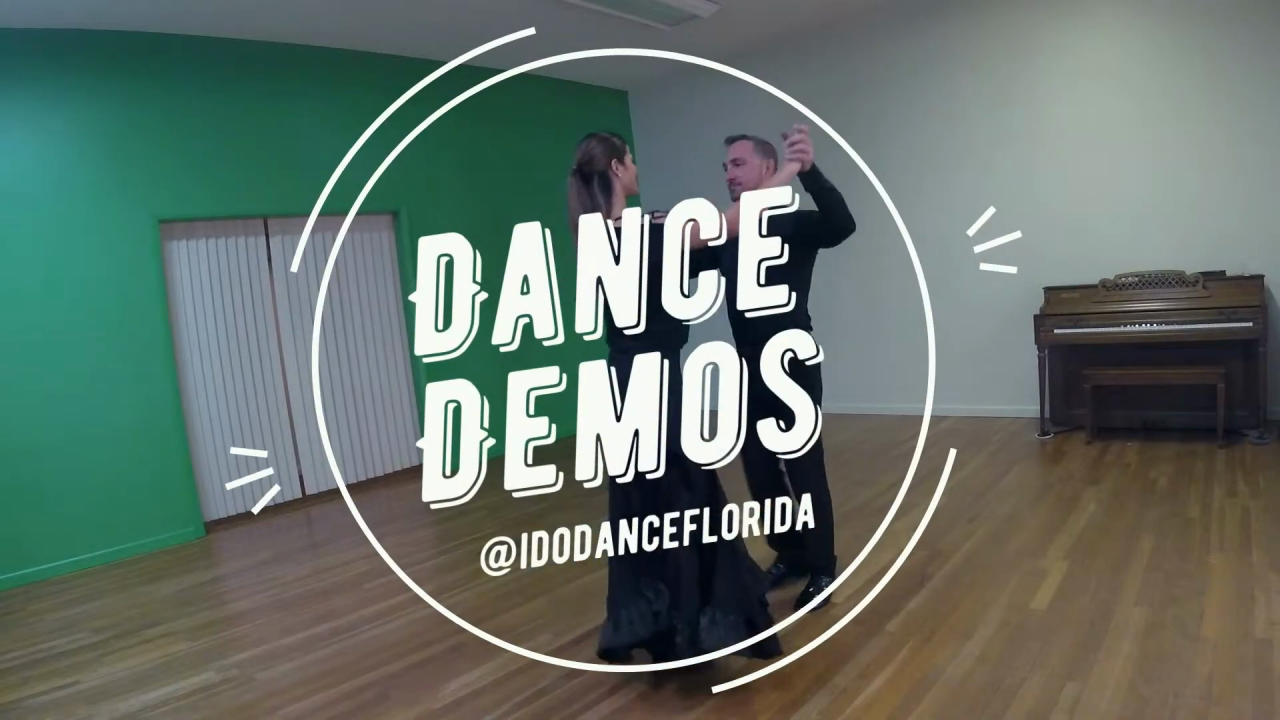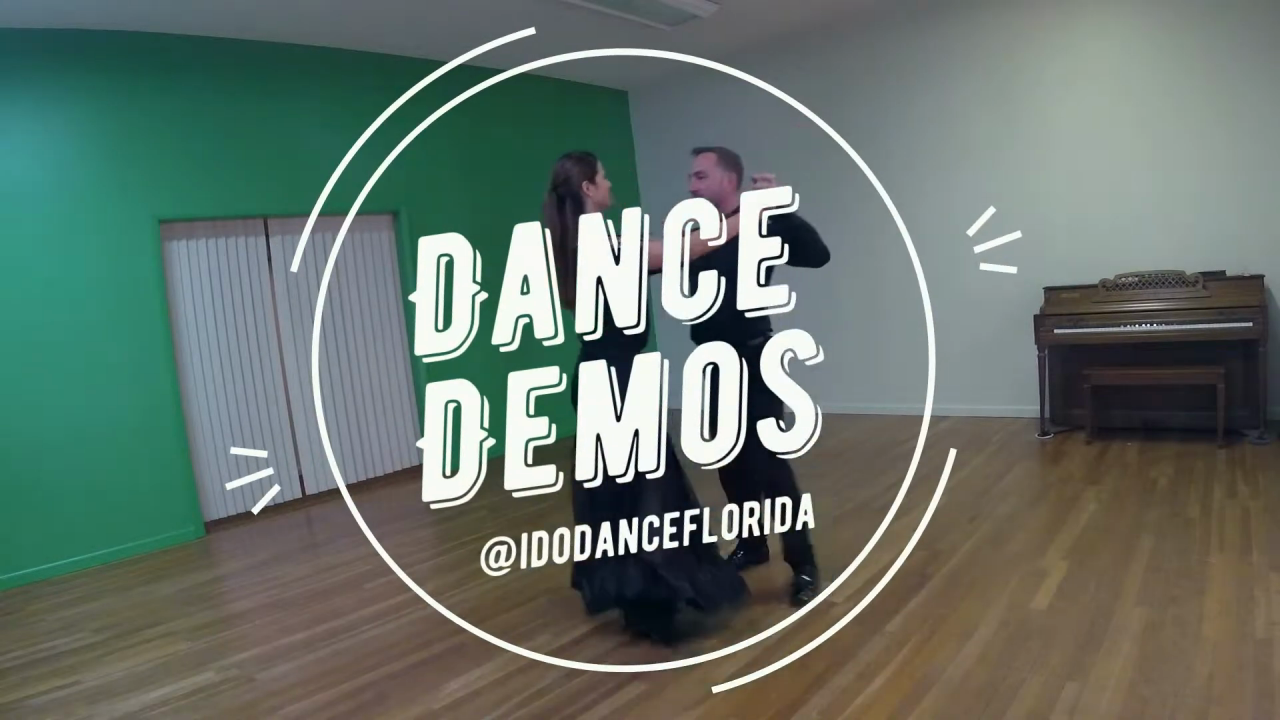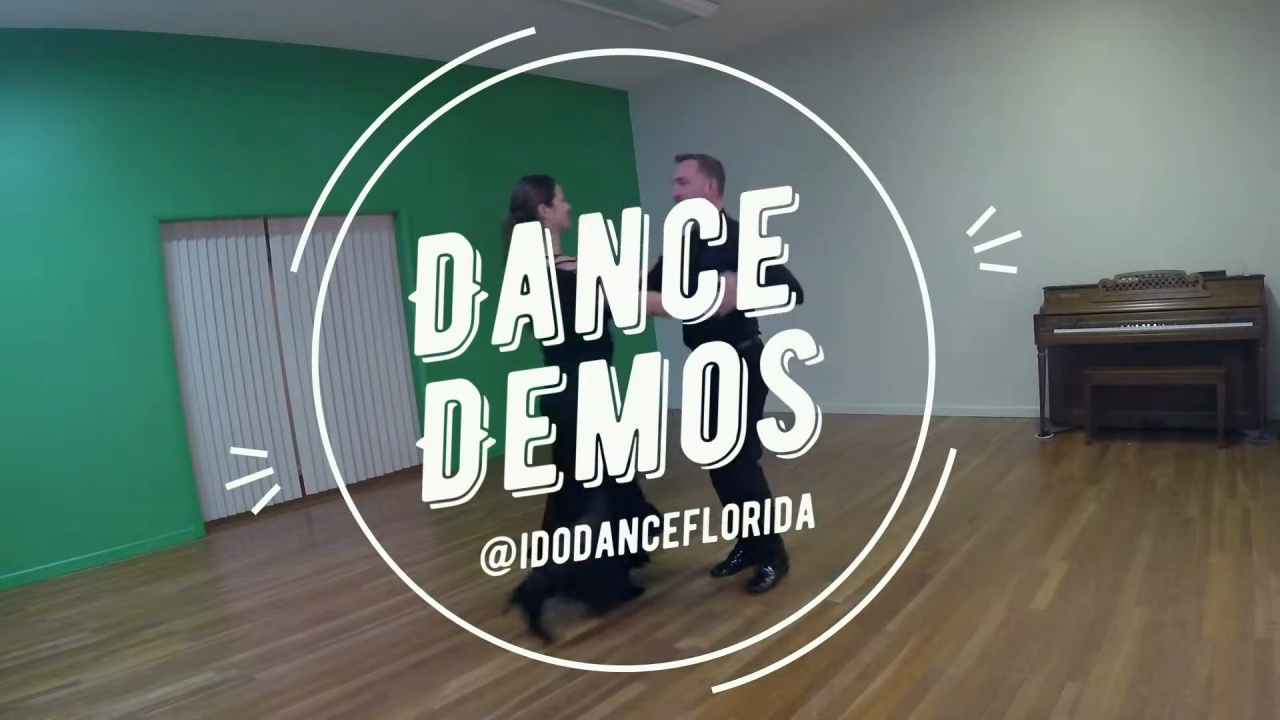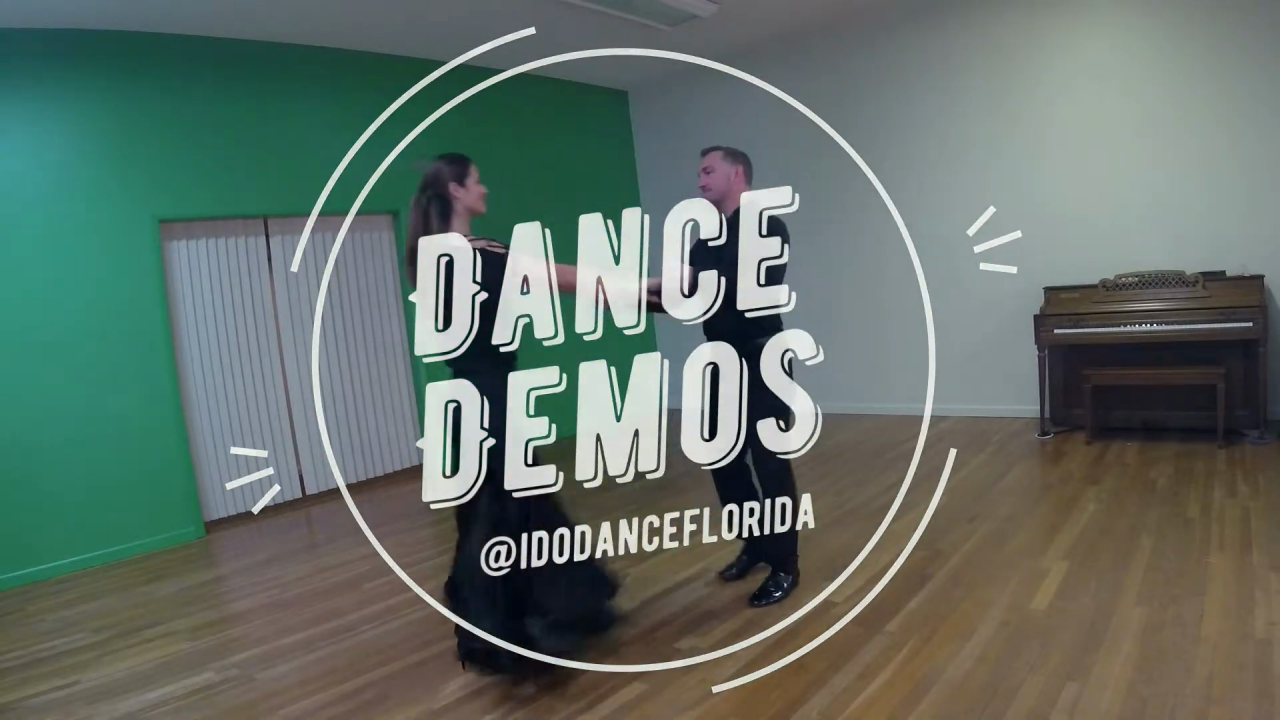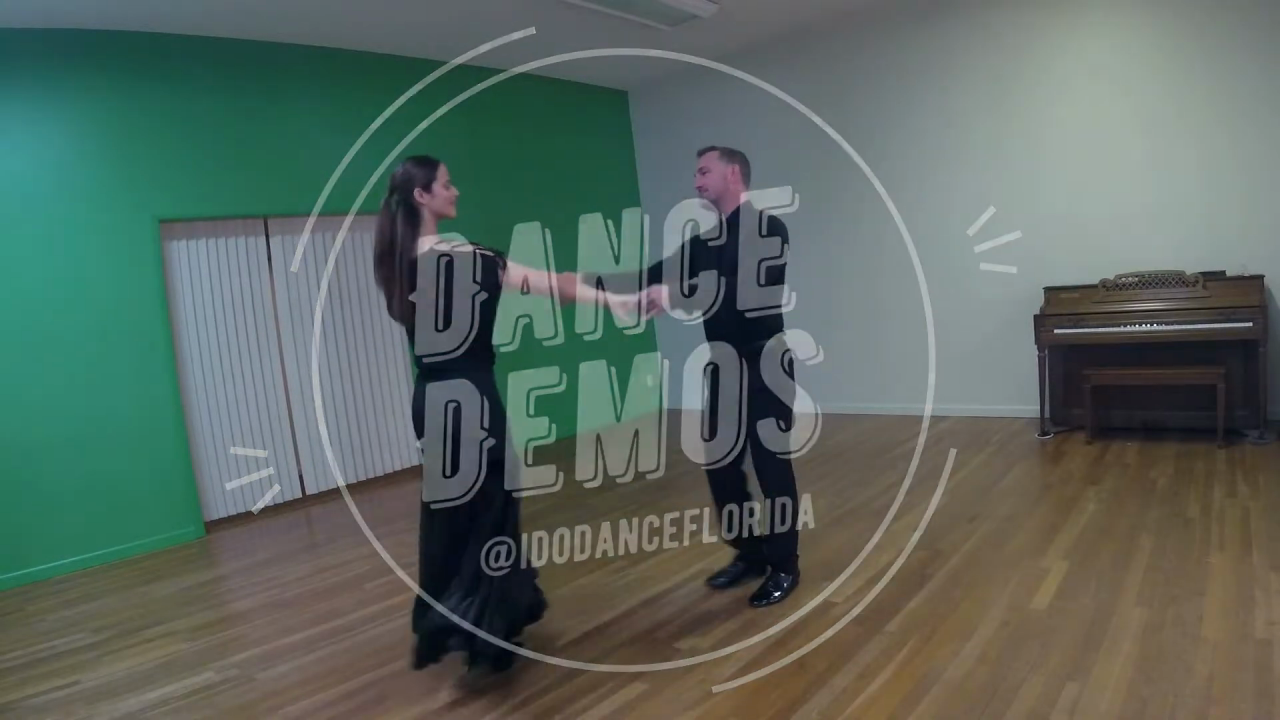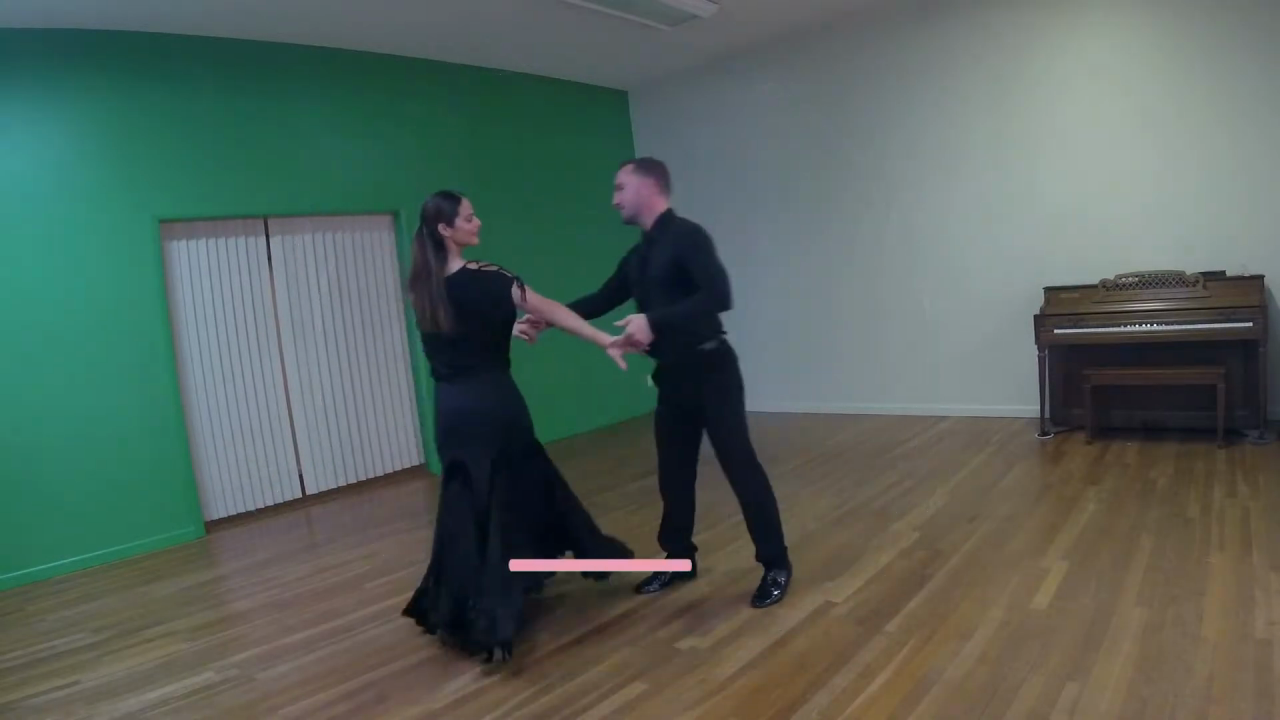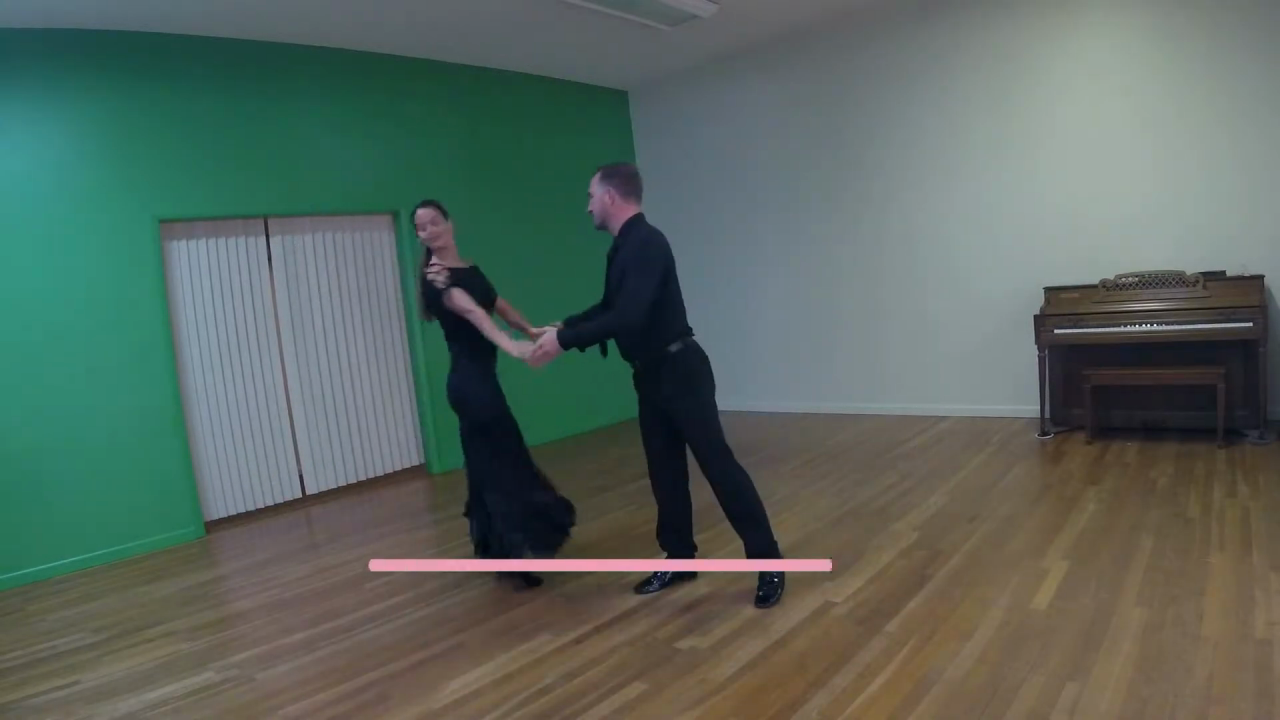
dt=0.5s
person 1, frame 1
right shoulder: (644, 232)
right elbow: (736, 219)
right wrist: (791, 170)
left hip: (623, 384)
left knee: (642, 504)
right knee: (676, 505)
left ankle: (654, 624)
right ankle: (675, 635)
person 1, frame 2
left shoulder: (579, 250)
right elbow: (693, 248)
right hip: (617, 382)
left knee: (608, 485)
right knee: (649, 486)
left ankle: (619, 584)
right ankle: (650, 603)
person 1, frame 3
left shoulder: (548, 270)
right shoulder: (566, 273)
left hip: (567, 393)
right hip: (578, 396)
left knee: (596, 491)
right knee: (600, 498)
left ankle: (603, 577)
right ankle: (539, 587)
person 1, frame 4
right shoulder: (478, 254)
left elbow: (510, 293)
right elbow: (563, 278)
left hip: (474, 395)
right hip: (487, 400)
left knee: (511, 509)
right knee: (499, 517)
right ankle: (490, 639)
person 1, frame 5
left shoulder: (400, 262)
right shoulder: (457, 258)
right elbow: (545, 283)
right wrist: (614, 299)
left hip: (429, 400)
right hip: (469, 399)
left knee: (449, 511)
right knee: (486, 510)
left ankle: (447, 627)
right ankle: (480, 633)
person 1, frame 6
left shoulder: (424, 285)
right shoulder: (482, 278)
right elbow: (546, 308)
left wrist: (510, 329)
right wrist: (604, 340)
left hip: (450, 407)
right hip: (493, 402)
left knee: (466, 506)
right knee: (513, 497)
left ankle: (465, 618)
person 1, frame 7
left shoulder: (469, 269)
right shoulder: (435, 275)
left elbow: (501, 307)
right elbow: (469, 311)
left wrist: (532, 332)
right wrist: (509, 343)
left hip: (478, 376)
right hip: (471, 380)
left knee: (492, 461)
right knee: (503, 461)
left ankle: (495, 542)
right ankle: (511, 551)
person 2, frame 1
left shoulder: (797, 225)
right shoulder: (729, 235)
left elbow: (842, 225)
left wrist: (809, 169)
left hip: (792, 366)
right hip: (749, 368)
left knee: (804, 471)
right knee: (760, 469)
left ankle: (821, 570)
right ankle: (789, 555)
person 2, frame 2
left shoulder: (759, 231)
left elbow: (817, 254)
left wrist: (781, 210)
left hip: (753, 363)
left knee: (767, 461)
right knee: (730, 462)
left ankle: (803, 564)
right ankle: (752, 544)
person 2, frame 3
left shoulder: (739, 239)
left elbow: (792, 291)
right elbow: (648, 294)
left hip: (741, 365)
left knee: (741, 460)
right knee: (719, 462)
left ankle: (772, 553)
right ankle: (749, 543)
person 2, frame 4
left shoulder: (767, 229)
right shoulder: (707, 241)
left elbow: (765, 284)
left wrist: (701, 278)
left hip: (761, 363)
left knee: (770, 464)
right knee: (723, 461)
left ankle: (784, 565)
right ankle: (756, 543)
person 2, frame 5
left shoulder: (766, 228)
right shoulder: (704, 242)
right elbow: (655, 279)
left wrist: (676, 292)
left hip: (764, 366)
left knee: (771, 468)
right knee: (720, 463)
left ankle: (784, 567)
right ankle: (751, 552)
person 2, frame 6
left shoulder: (688, 237)
right shoulder: (638, 256)
left elbow: (718, 296)
right elbow: (603, 299)
left wrist: (653, 321)
right wrist: (549, 318)
left hip: (711, 370)
right hip: (672, 376)
left knee: (740, 465)
right knee: (673, 473)
left ankle: (775, 564)
right ankle: (678, 560)
person 2, frame 7
left shoulder: (646, 243)
right shoulder: (623, 248)
left elbow: (630, 316)
right elbow: (609, 309)
left wrist: (564, 339)
right wrist: (564, 325)
left hip: (680, 370)
right hip: (651, 375)
left knee: (717, 462)
right knee: (664, 470)
left ankle: (767, 562)
right ankle: (680, 558)
